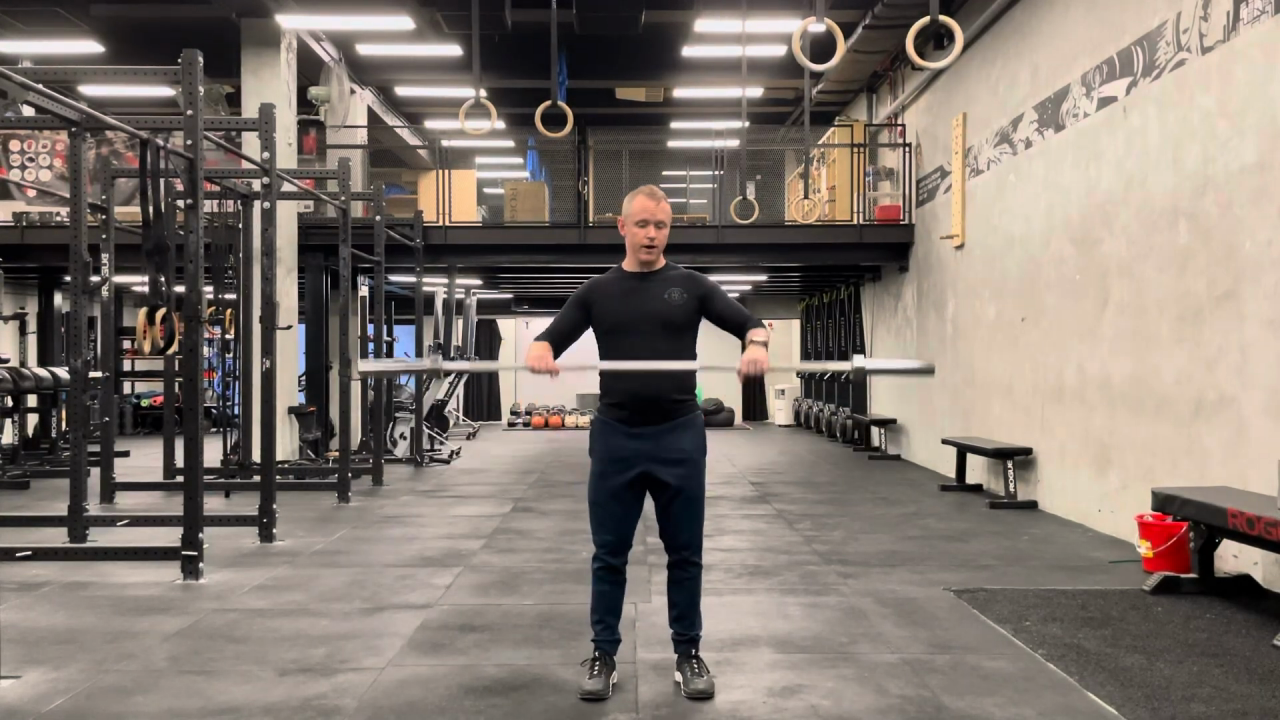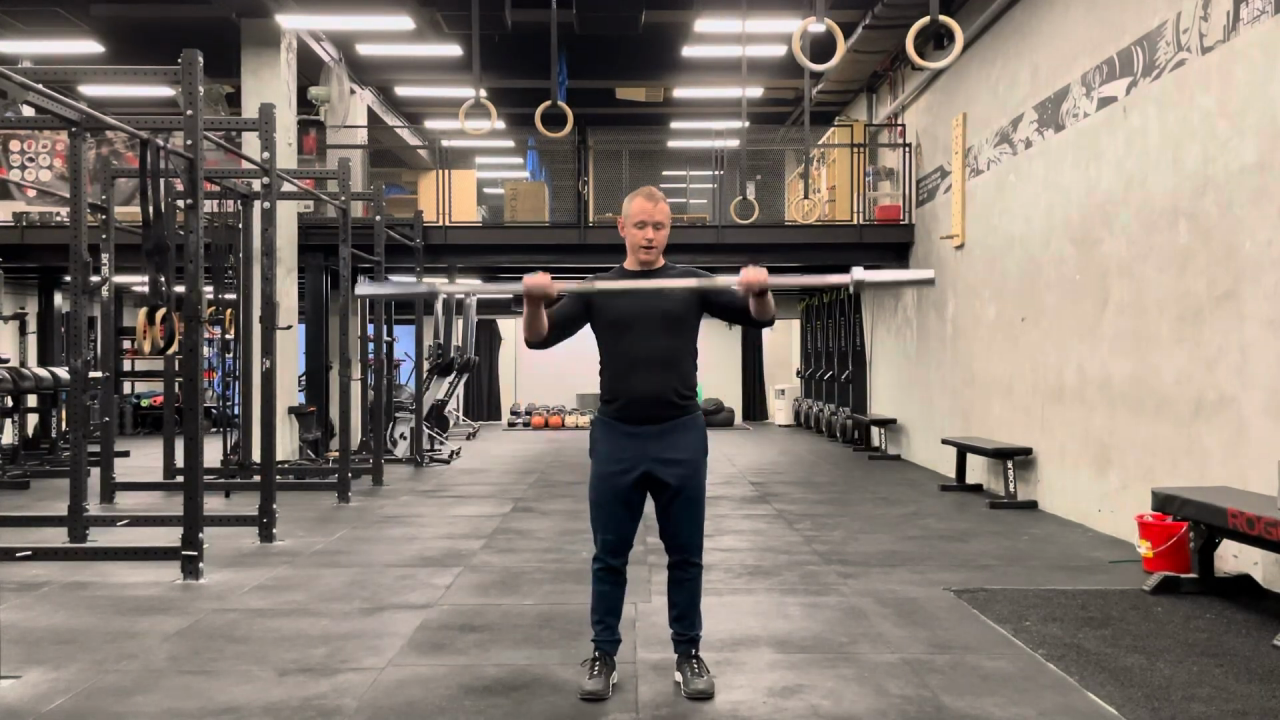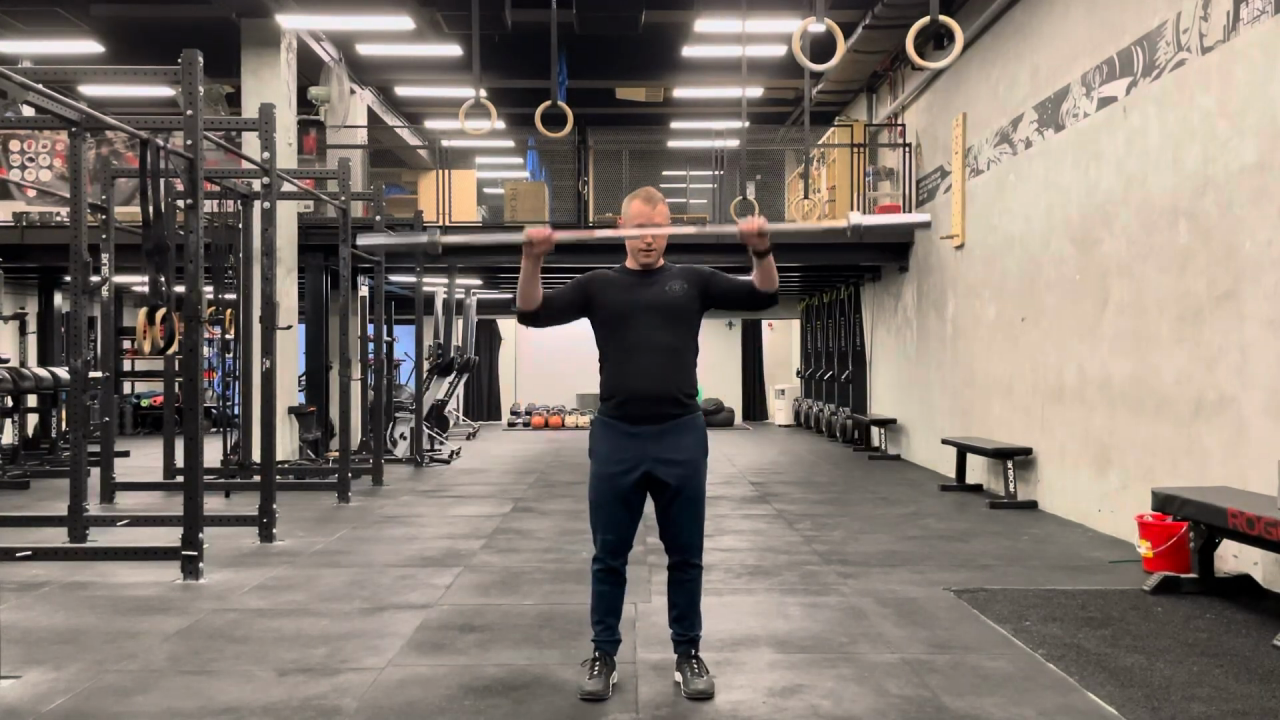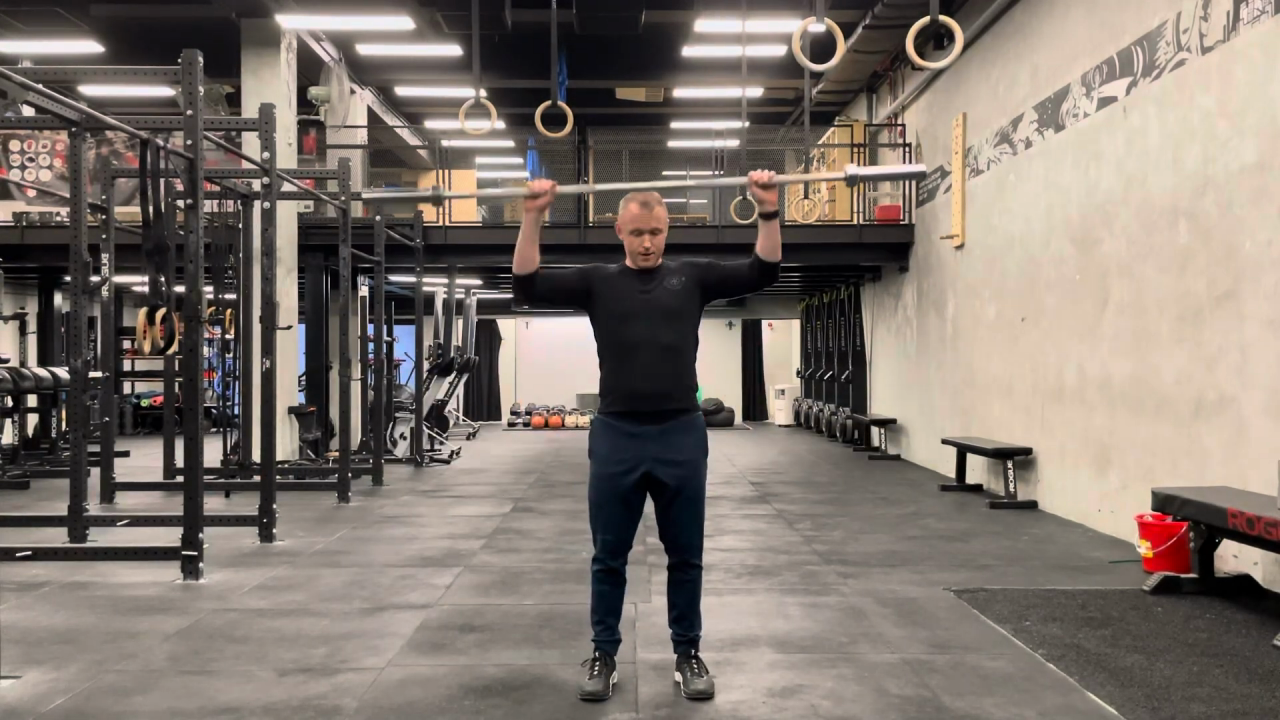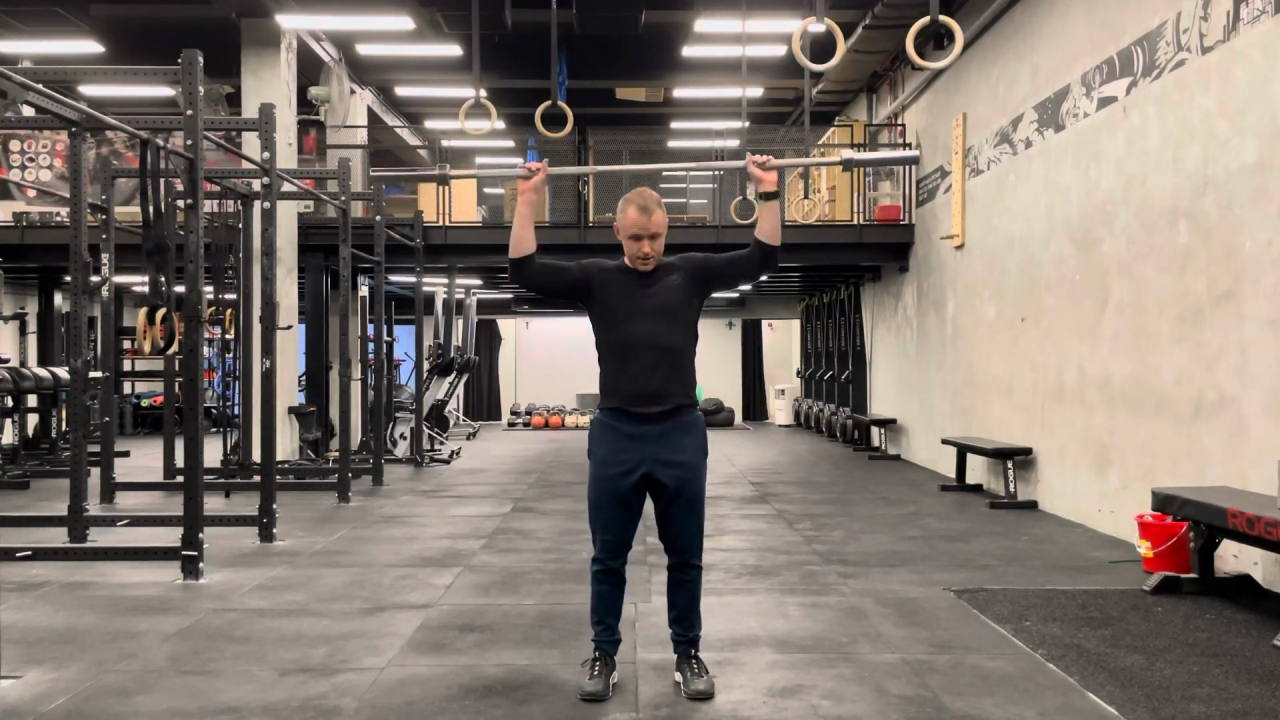
dt=0.1s
person 1, frame 1
left shoulder: (691, 285)
right shoulder: (598, 291)
left elbow: (747, 323)
right elbow: (552, 339)
left wrist: (757, 343)
right wrist: (539, 351)
left hip: (680, 435)
right hip: (615, 437)
left knee: (685, 553)
right knee: (609, 554)
left ankle: (688, 654)
right ankle: (603, 655)
person 1, frame 2
left shoulder: (691, 283)
right shoulder: (598, 289)
left elbow: (759, 316)
right elbow: (539, 337)
left wrist: (759, 292)
right wrist: (533, 302)
left hip: (680, 435)
right hip: (616, 437)
left knee: (685, 554)
right knee: (609, 555)
left ankle: (688, 654)
right ankle: (603, 656)
person 1, frame 3
left shoulder: (692, 281)
right shoulder: (598, 285)
left elbow: (763, 297)
right elbow: (532, 314)
left wrist: (761, 250)
right wrist: (531, 261)
left hip: (681, 434)
right hip: (616, 436)
left knee: (685, 555)
right knee: (609, 555)
left ankle: (688, 654)
right ankle: (603, 656)
person 1, frame 4
left shoulder: (692, 277)
right shoulder: (597, 282)
left elbow: (762, 274)
right elbow: (528, 286)
left wrist: (768, 213)
right wrist: (530, 218)
left hip: (681, 434)
right hip: (616, 436)
left knee: (685, 555)
right knee: (609, 557)
left ankle: (688, 656)
right ankle: (603, 656)
person 1, frame 5
left shoulder: (690, 273)
right shoulder: (596, 278)
left elbow: (762, 258)
right elbow: (524, 271)
left wrist: (768, 194)
right wrist: (527, 198)
left hip: (681, 435)
right hip: (615, 436)
left knee: (685, 555)
right knee: (609, 557)
left ankle: (687, 655)
right ankle: (604, 656)
